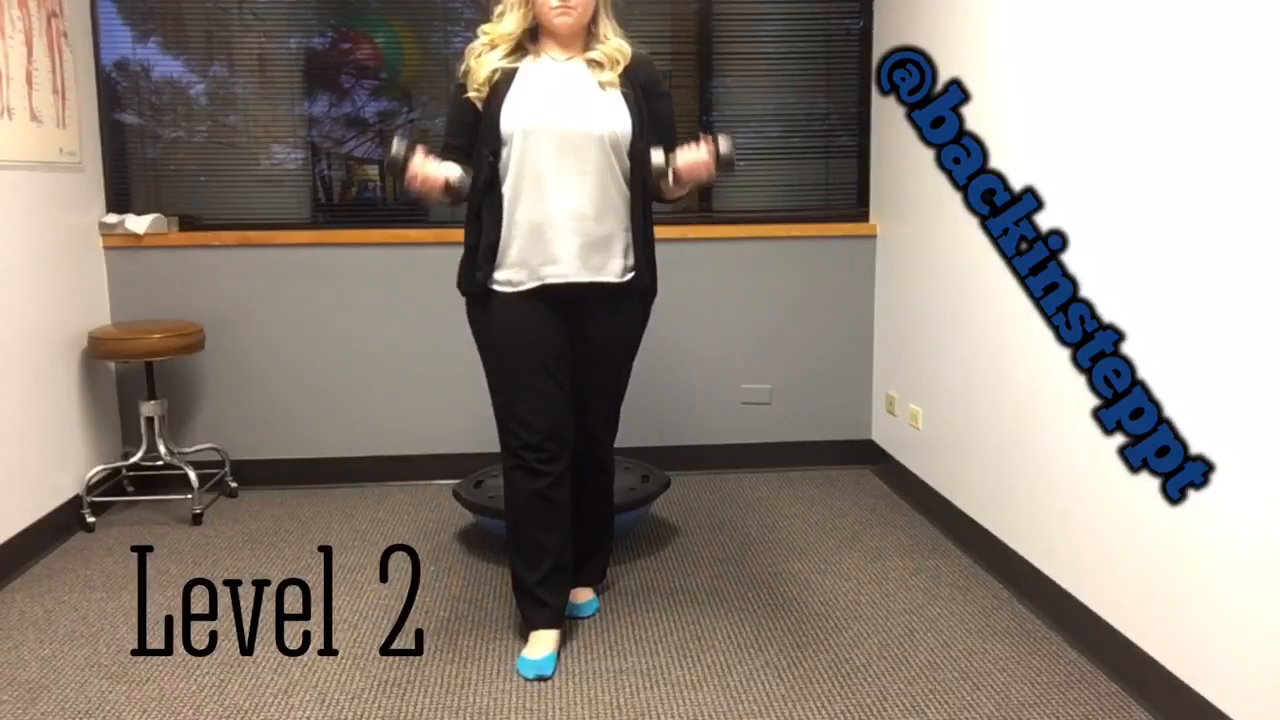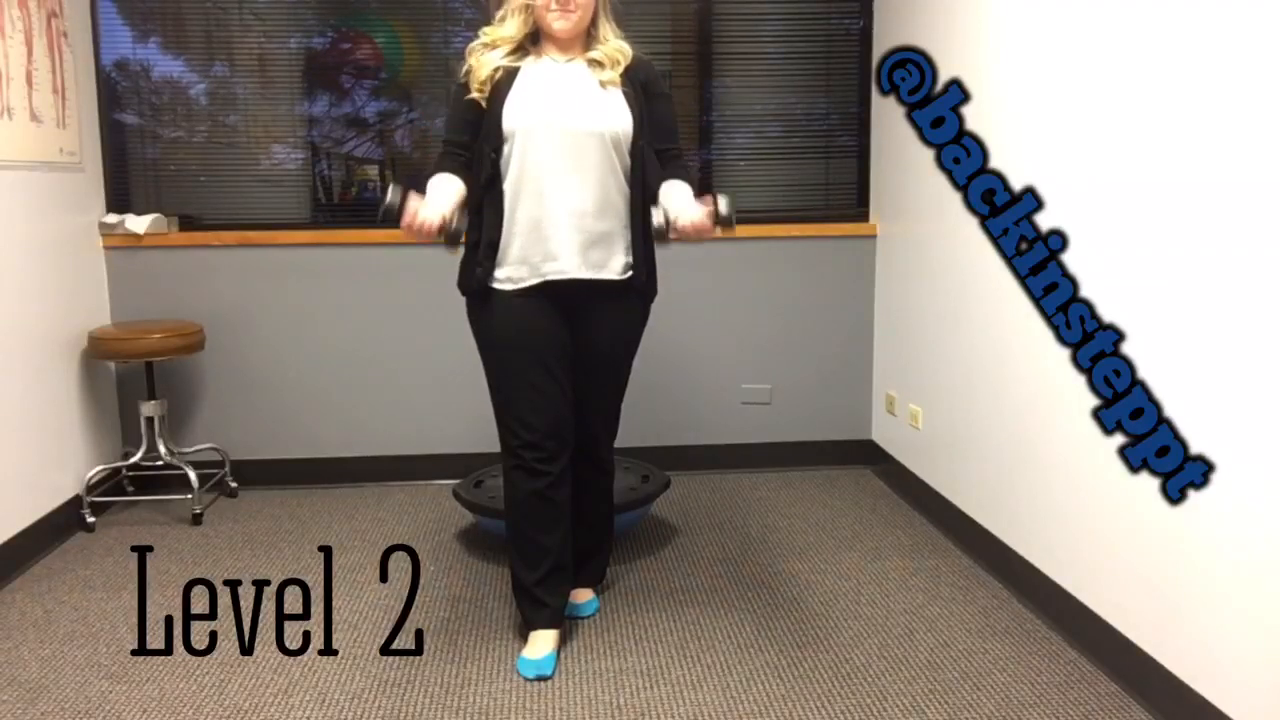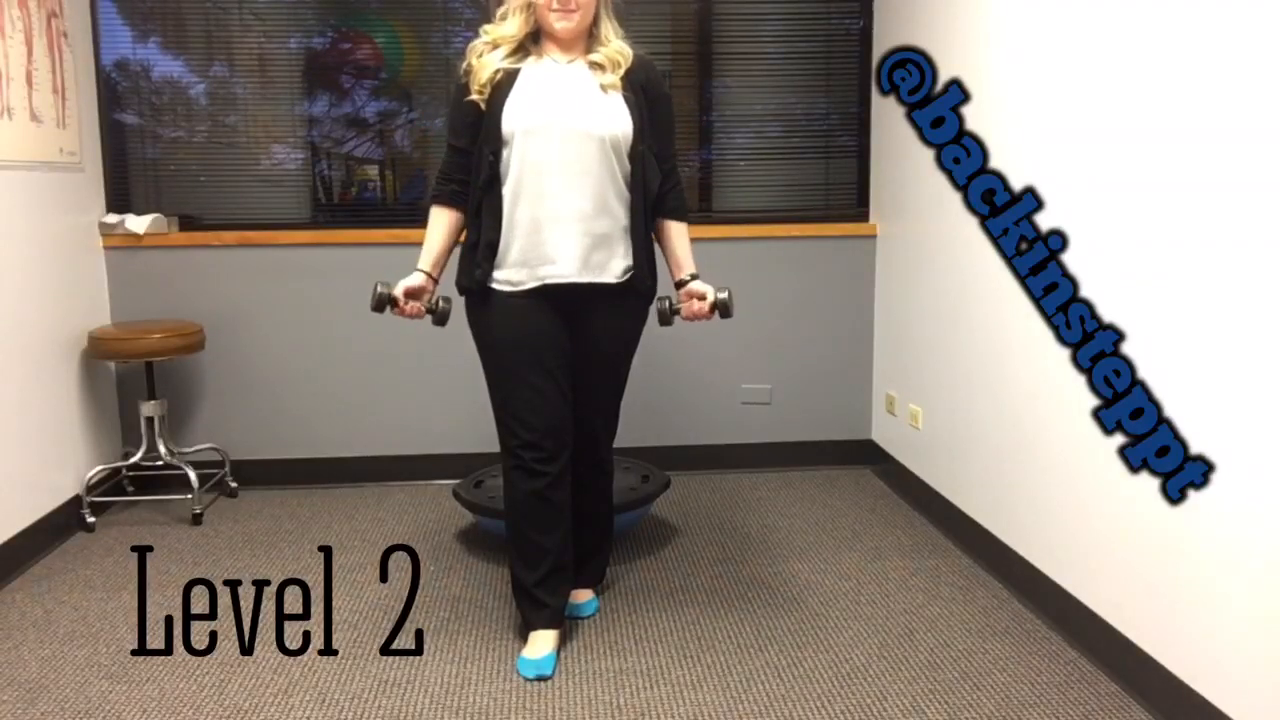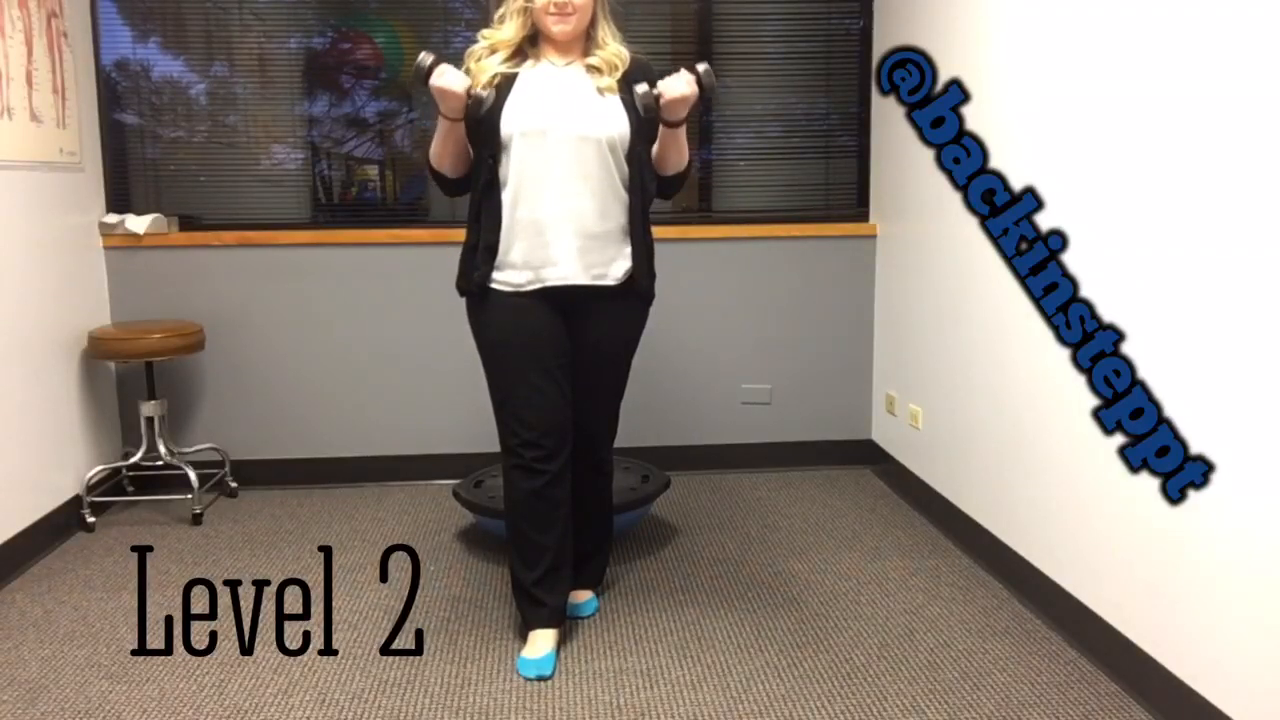
dt=0.7s
person 1, frame 1
left shoulder: (634, 72)
right shoulder: (489, 69)
left elbow: (658, 181)
right elbow: (464, 171)
left wrist: (687, 170)
right wrist: (436, 175)
left hip: (611, 287)
right hip: (515, 289)
left knee: (593, 437)
right knee: (533, 446)
left ankle: (584, 575)
right ankle: (542, 615)
person 1, frame 2
left shoulder: (634, 74)
right shoulder: (490, 70)
left elbow: (666, 168)
right elbow: (456, 164)
left wrist: (685, 209)
right wrist: (435, 206)
left hip: (611, 286)
right hip: (515, 288)
left knee: (594, 438)
right knee: (533, 445)
left ankle: (585, 575)
right ankle: (542, 614)
person 1, frame 3
left shoulder: (636, 75)
right shoulder: (490, 70)
left elbow: (663, 184)
right elbow: (457, 179)
left wrist: (686, 274)
right wrist: (427, 270)
left hip: (610, 289)
right hip: (514, 290)
left knee: (593, 439)
right knee: (533, 447)
left ankle: (585, 577)
right ankle: (542, 615)
person 1, frame 4
left shoulder: (630, 74)
right shoulder: (491, 70)
left elbow: (663, 180)
right elbow: (455, 178)
left wrist: (675, 122)
right wrist: (450, 117)
left hip: (610, 289)
right hip: (515, 290)
left knee: (592, 439)
right knee: (532, 446)
left ankle: (583, 576)
right ankle: (541, 614)
